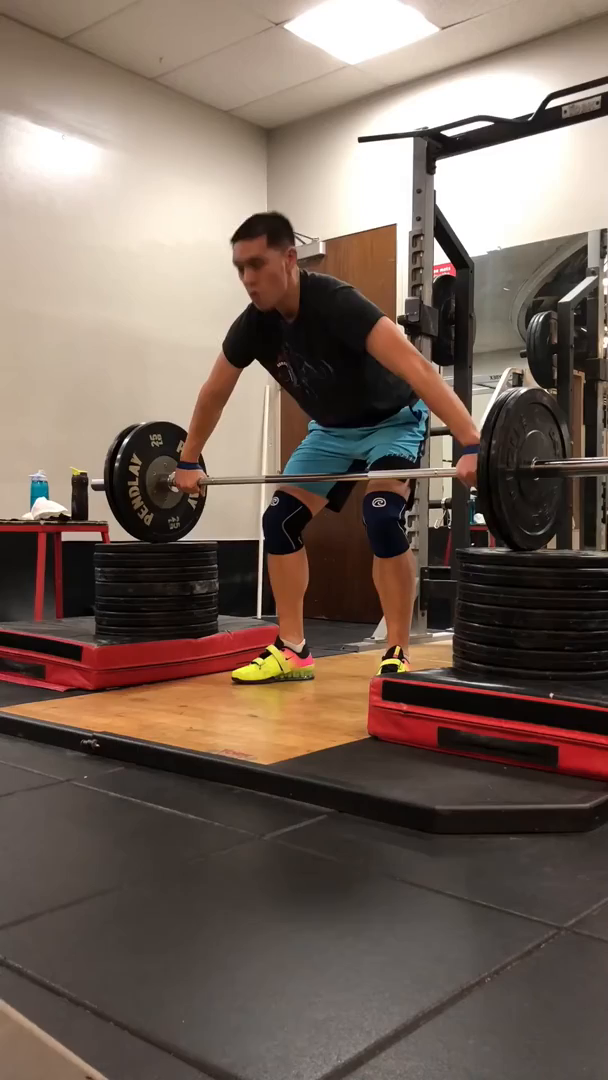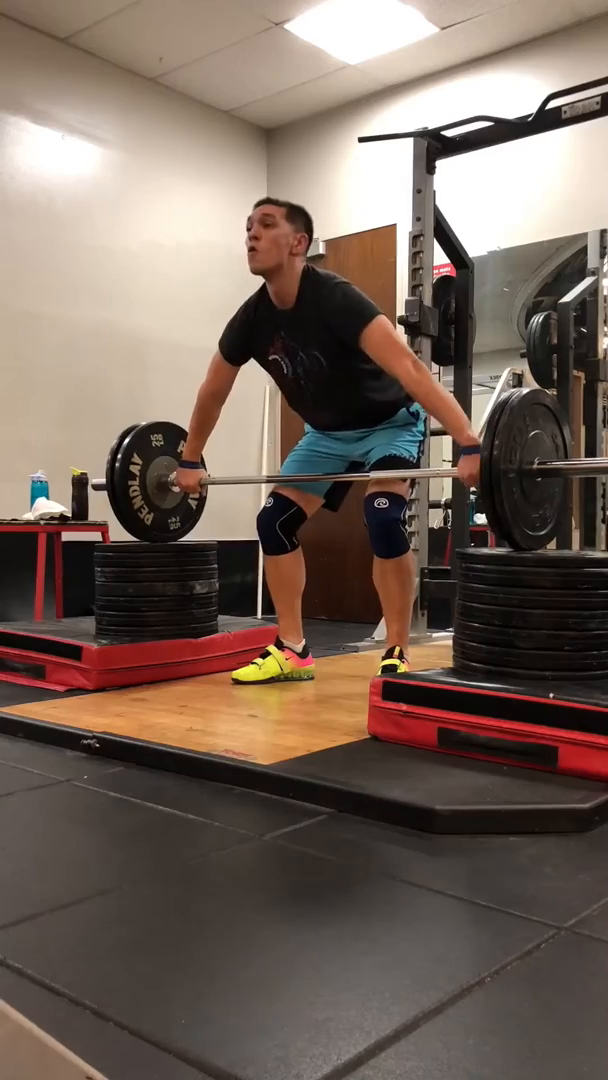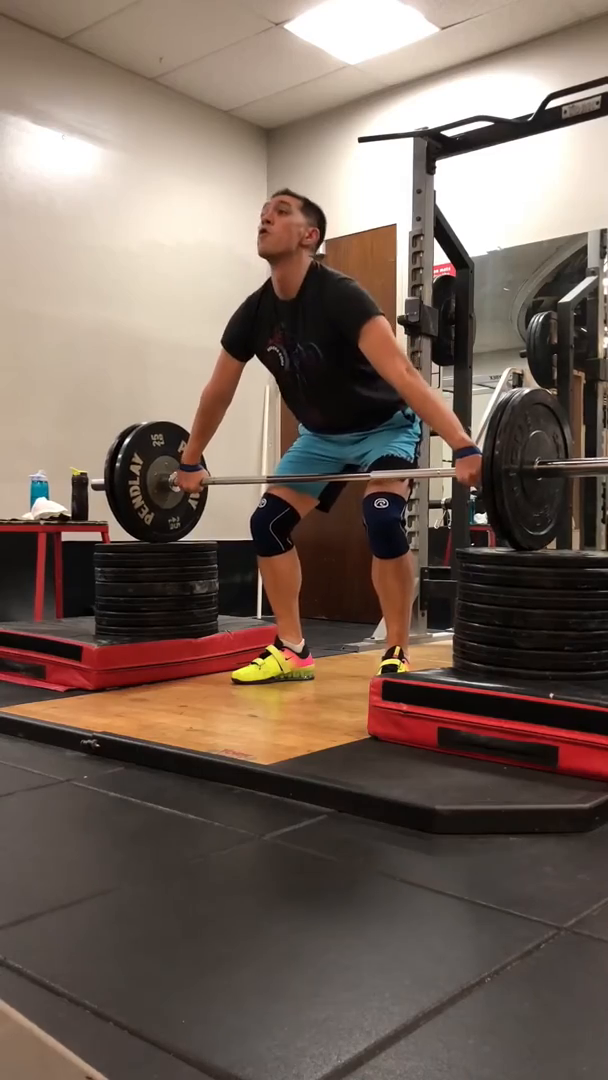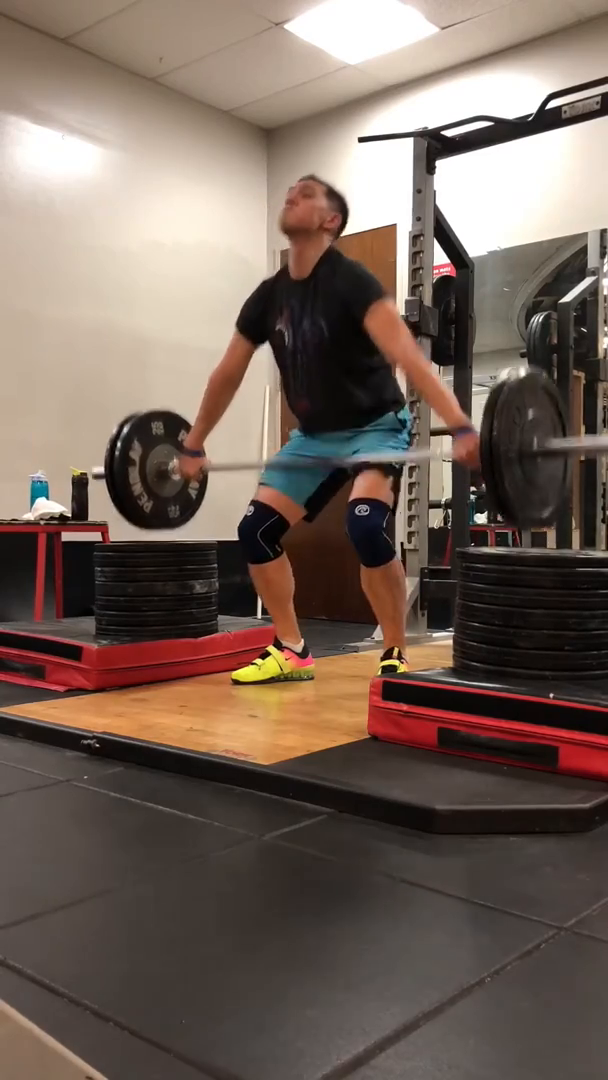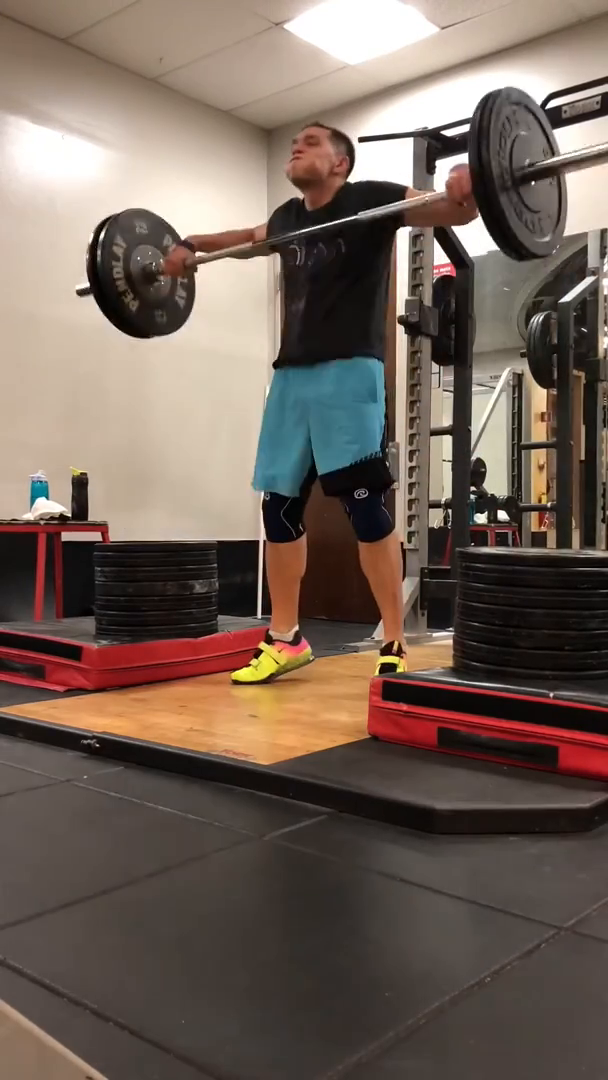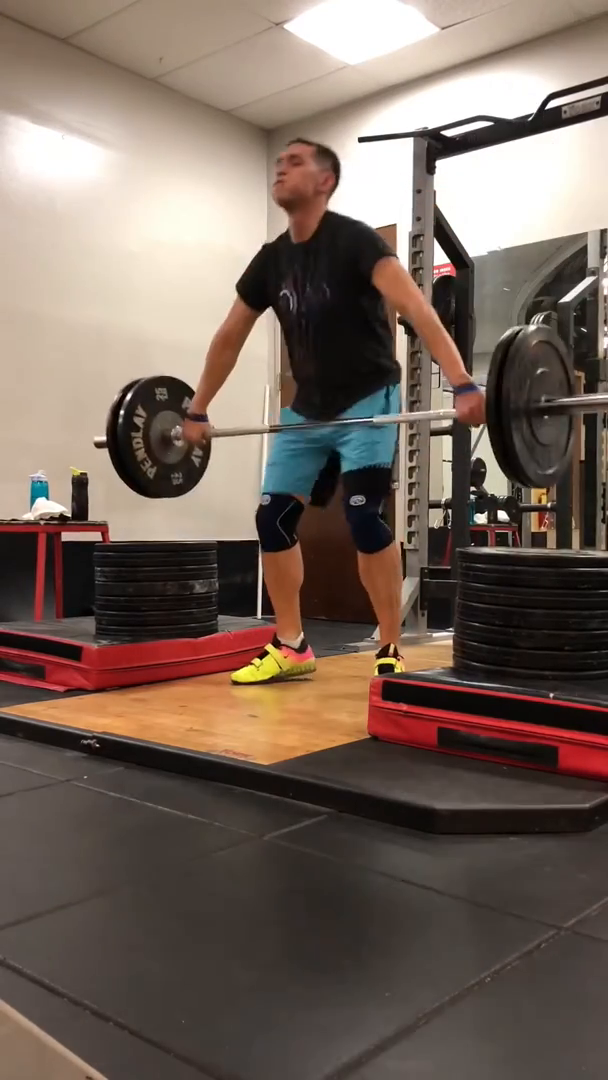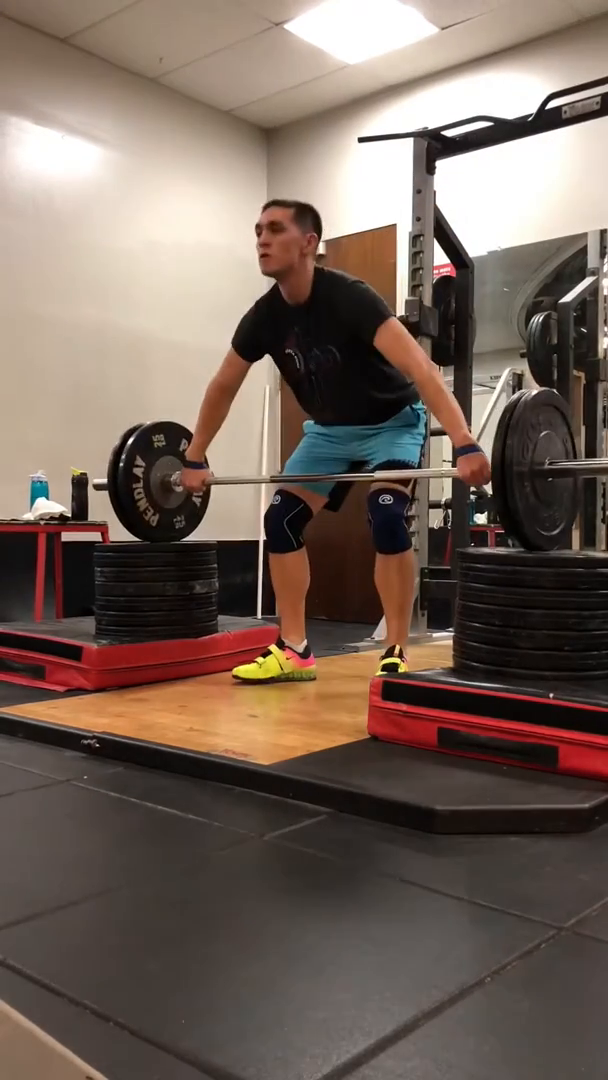
dt=0.5s
person 1, frame 1
left shoulder: (337, 304)
right shoulder: (252, 325)
left elbow: (417, 369)
right elbow: (214, 393)
left wrist: (472, 446)
right wrist: (188, 462)
left hip: (391, 421)
right hip: (332, 429)
left knee: (382, 518)
right knee: (280, 520)
left ankle: (398, 657)
right ankle: (292, 651)
person 1, frame 2
left shoulder: (334, 298)
right shoulder: (250, 319)
left elbow: (409, 369)
right elbow: (212, 393)
left wrist: (469, 447)
right wrist: (189, 461)
left hip: (388, 423)
right hip: (327, 431)
left knee: (383, 518)
right knee: (275, 520)
left ankle: (397, 657)
right ankle: (292, 651)
person 1, frame 3
left shoulder: (339, 296)
right shoulder: (253, 314)
left elbow: (401, 373)
right elbow: (217, 393)
left wrist: (465, 450)
right wrist: (190, 462)
left hip: (384, 426)
right hip: (322, 434)
left knee: (382, 520)
right knee: (268, 521)
left ankle: (396, 656)
right ankle: (291, 650)
person 1, frame 4
left shoulder: (350, 281)
right shoulder: (268, 297)
left elbow: (405, 352)
right elbow: (227, 375)
left wrist: (460, 427)
right wrist: (193, 446)
left hip: (373, 428)
right hip: (314, 434)
left knee: (365, 524)
right knee: (256, 527)
left ankle: (396, 657)
right ankle: (291, 650)
person 1, frame 5
left shoulder: (368, 200)
right shoulder: (289, 216)
left elbow: (455, 205)
right elbow: (253, 235)
left wrist: (464, 186)
right wrist: (191, 246)
left hip: (349, 370)
right hip: (291, 374)
left knee: (364, 504)
right knee: (278, 507)
left ankle: (395, 647)
right ankle: (285, 639)
person 1, frame 6
left shoulder: (353, 239)
right shoulder: (269, 260)
left elbow: (414, 307)
right elbow: (229, 339)
left wrist: (462, 384)
right wrist: (198, 410)
left hip: (366, 402)
right hip: (307, 409)
left knee: (363, 514)
right knee: (273, 515)
left ankle: (391, 654)
right ankle: (290, 647)
person 1, frame 7
left shoulder: (349, 298)
right shoulder: (263, 317)
left elbow: (420, 367)
right elbow: (222, 388)
left wrist: (465, 445)
right wrist: (194, 459)
left hip: (391, 421)
right hip: (329, 427)
left knee: (386, 516)
right knee: (281, 517)
left ankle: (395, 656)
right ankle: (293, 651)
